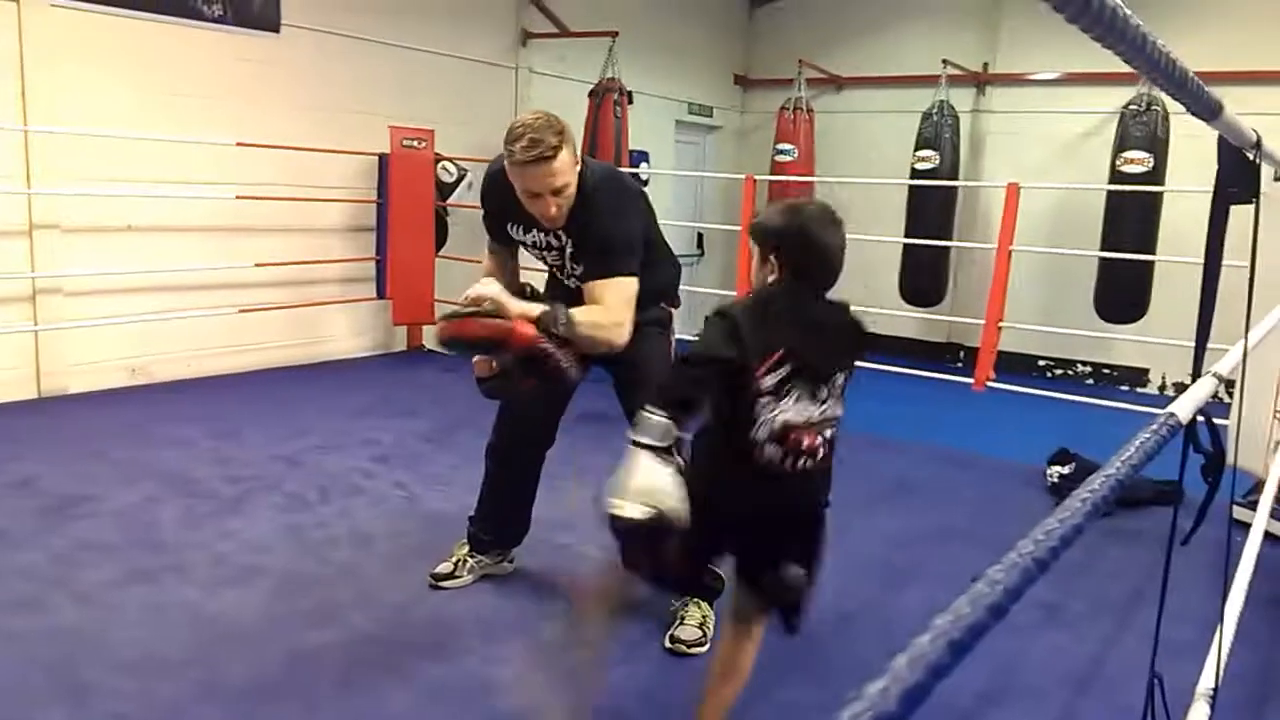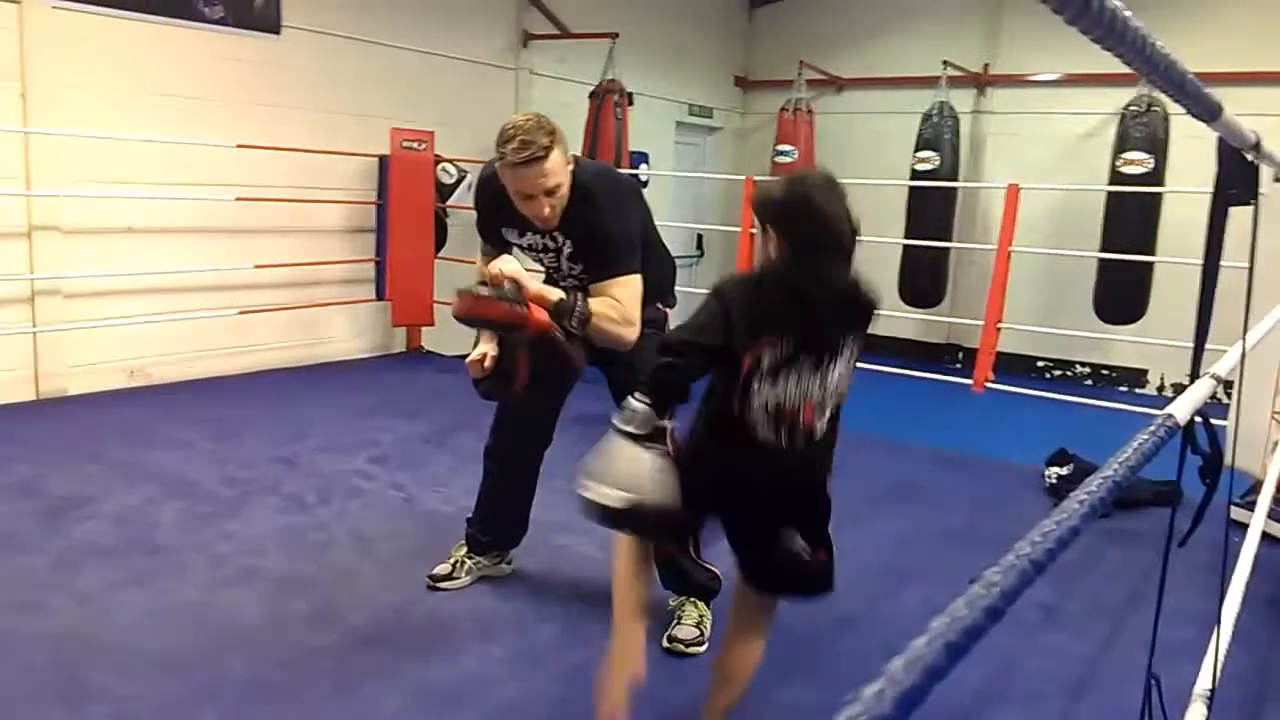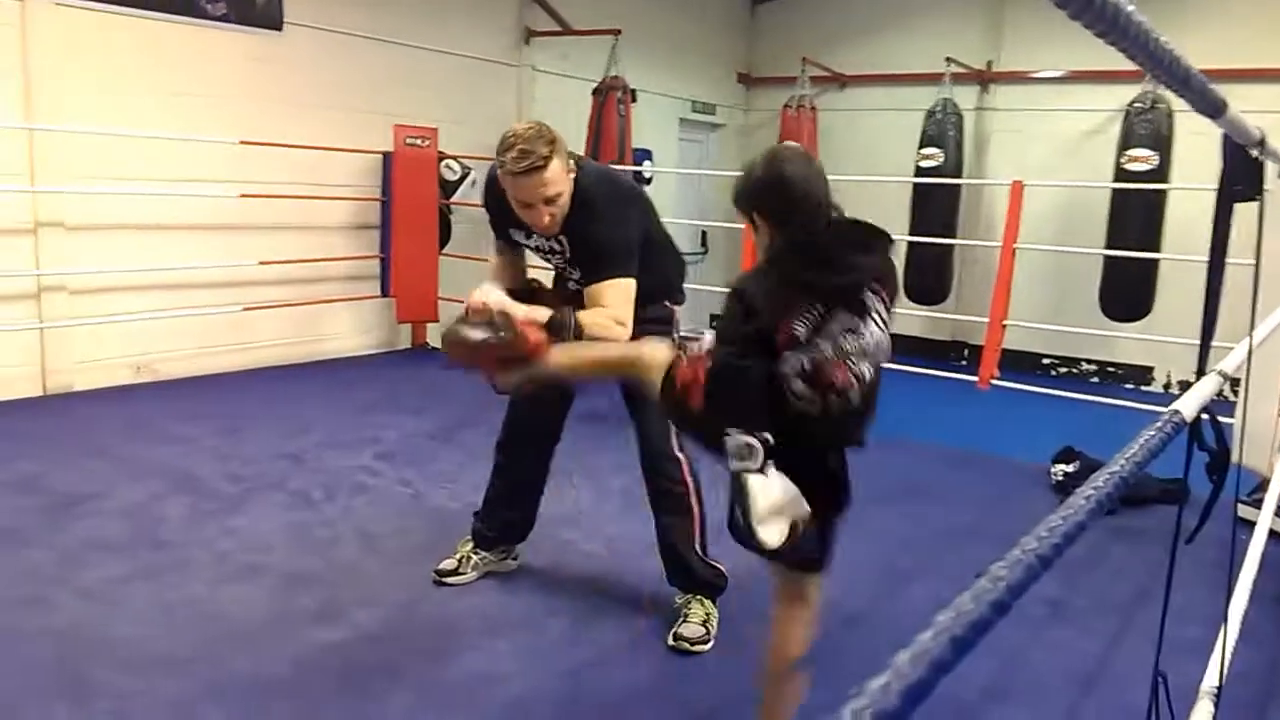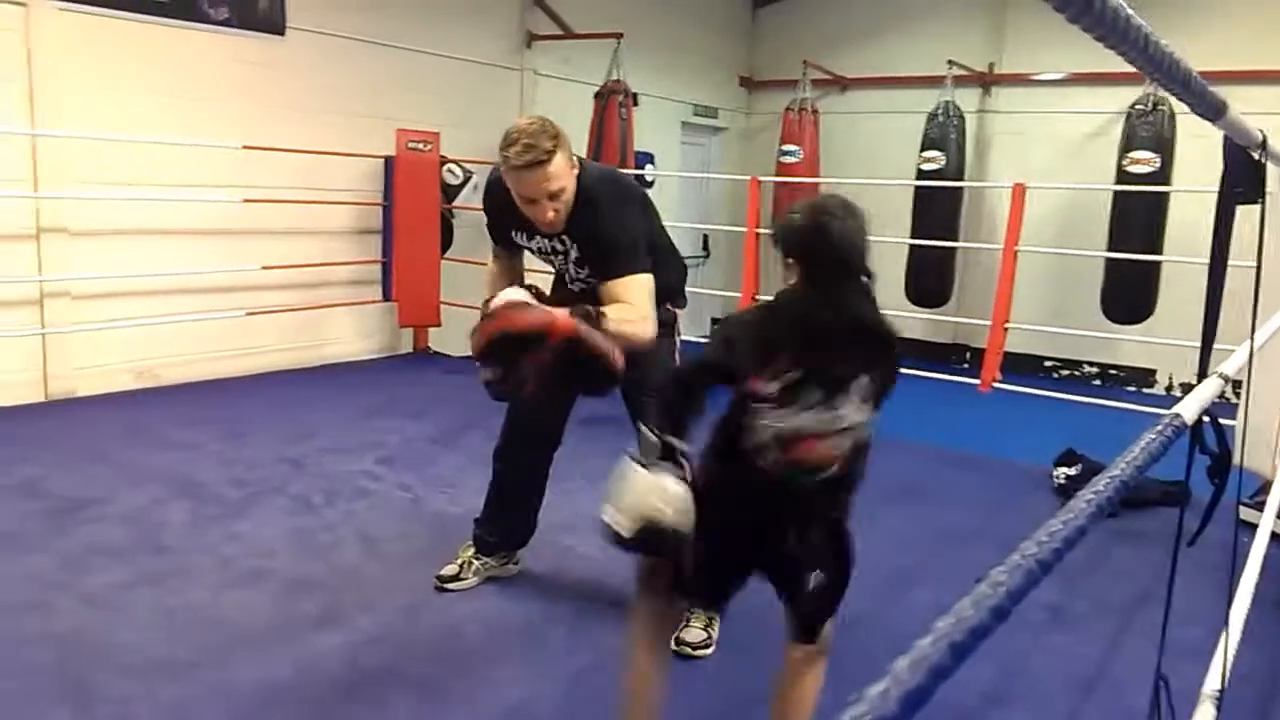
dt=0.2s
person 1, frame 1
left shoulder: (743, 321)
right shoulder: (845, 336)
left elbow: (681, 390)
left wrist: (647, 459)
left hip: (716, 496)
right hip: (790, 518)
right knee: (748, 620)
person 1, frame 2
left shoulder: (743, 295)
right shoulder: (854, 305)
left elbow: (672, 370)
left wrist: (636, 442)
left hip: (716, 470)
right hip: (796, 490)
left knee: (636, 529)
right knee: (752, 617)
left ankle: (624, 656)
person 1, frame 3
left shoulder: (762, 288)
right shoulder: (873, 259)
left elbow: (742, 410)
left wrist: (752, 476)
left hip: (764, 455)
right hip: (817, 463)
left knee: (651, 355)
right knee: (798, 598)
left ankle: (526, 363)
person 1, frame 4
left shoulder: (761, 326)
right shoulder: (877, 341)
left elbow: (683, 390)
left wrist: (656, 469)
left hip: (726, 500)
right hip: (823, 519)
left knee: (656, 592)
right knee: (809, 645)
person 2, frame 1
left shoulder: (613, 199)
right shoulder: (496, 185)
left elbow: (613, 328)
right elbow: (500, 254)
left wrist: (520, 310)
left hip: (638, 312)
right hip: (565, 299)
right knee: (516, 425)
left ankle: (694, 592)
right ankle: (490, 546)
person 2, frame 2
left shoulder: (608, 197)
right shoulder: (491, 187)
left elbow: (622, 326)
right elbow: (494, 260)
left wrist: (536, 290)
right wrist: (492, 333)
left hip: (633, 308)
right hip: (558, 301)
right knee: (515, 426)
left ankle: (691, 592)
right ankle: (487, 547)
person 2, frame 3
left shoulder: (609, 200)
right shoulder: (498, 190)
left elbow: (616, 328)
left wrist: (523, 313)
left hip: (641, 307)
right hip: (569, 300)
left knee: (658, 443)
right knee: (526, 422)
left ankle: (698, 589)
right ankle: (494, 542)
person 2, frame 4
left shoulder: (613, 200)
right shoulder: (499, 193)
left elbow: (636, 325)
right elbow: (506, 260)
left hip: (644, 308)
right hip: (571, 302)
right knee: (525, 427)
right ankle: (495, 547)
